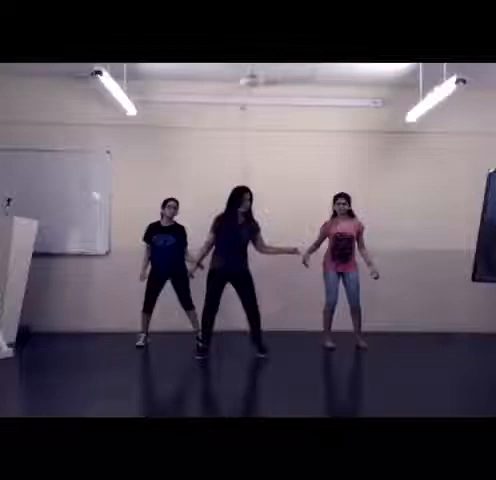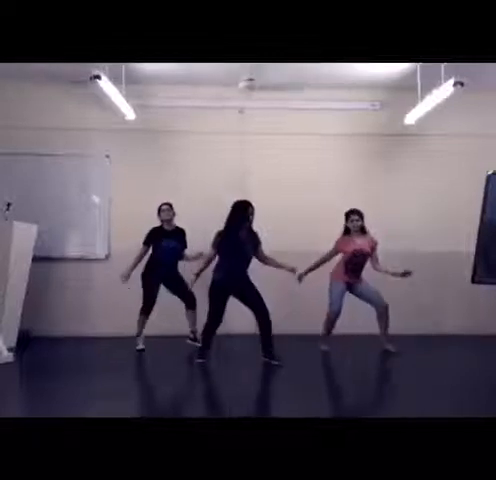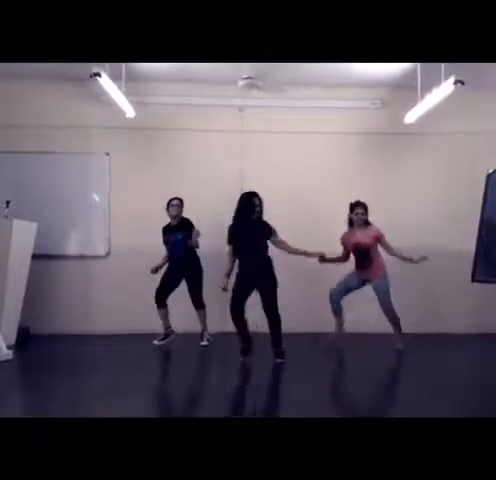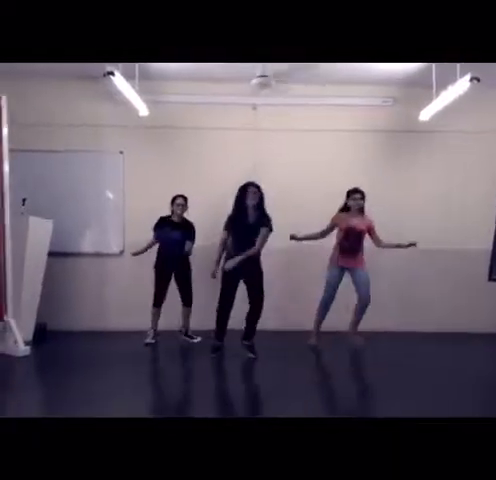
dt=0.5s
person 1, frame 1
left shoulder: (251, 224)
right shoulder: (221, 220)
left elbow: (262, 248)
right elbow: (209, 244)
left wrist: (288, 250)
right wrist: (196, 263)
left hip: (240, 270)
right hip: (218, 269)
left knee: (251, 307)
right knee: (210, 306)
left ankle: (258, 342)
right ankle: (204, 345)
person 1, frame 2
left shoulder: (252, 236)
right shoulder: (223, 236)
left elbow: (263, 258)
right elbow: (210, 257)
left wrist: (285, 266)
right wrist: (196, 275)
left hip: (242, 281)
right hip: (220, 283)
left knee: (263, 313)
right knee: (215, 318)
left ankle: (268, 352)
right ankle: (203, 349)
person 1, frame 3
left shoulder: (263, 227)
right shoulder: (234, 229)
left elbow: (283, 246)
right elbow: (232, 254)
left wrist: (310, 254)
right wrist: (226, 276)
left hip: (265, 273)
right hip: (245, 274)
left knee: (271, 312)
right knee: (236, 309)
left ankle: (278, 349)
right ankle: (246, 345)
person 1, frame 4
left shoulder: (264, 220)
right shoulder: (233, 218)
left elbow: (258, 247)
right elbow: (223, 242)
left wrist: (237, 259)
right wrist: (216, 264)
left hip: (252, 266)
right hip: (230, 265)
left knee: (256, 303)
right knee: (225, 304)
left ankle: (248, 340)
right ankle: (218, 342)
person 2, frame 1
left shoulder: (357, 225)
right shoulder: (328, 225)
left elbow: (362, 248)
right elbow: (317, 244)
left wrist: (371, 265)
right wrist: (307, 254)
left hip: (350, 267)
right hip: (331, 267)
left knee: (355, 303)
right knee: (331, 301)
left ankle: (358, 337)
right ankle: (327, 337)
person 2, frame 2
left shoulder: (371, 241)
right shoulder: (343, 241)
left elbow: (376, 265)
right elbow: (326, 258)
left wrist: (395, 273)
right wrist: (306, 272)
left hip: (356, 281)
right hip: (339, 278)
left knee: (382, 305)
right knee: (334, 310)
left ankle: (385, 341)
right ankle: (324, 340)
person 2, frame 3
left shoulder: (374, 232)
right shoulder: (346, 237)
left elbow: (391, 251)
right elbow: (345, 257)
left wrist: (411, 259)
right wrist: (328, 259)
left hip: (377, 274)
right hip: (359, 273)
left knee: (387, 308)
right knee: (335, 294)
left ankle: (399, 338)
right ankle: (339, 329)
person 2, frame 4
left shoulder: (367, 222)
right shoulder: (339, 217)
left elbow: (379, 243)
right elbow: (323, 233)
left wrist: (401, 245)
right wrist: (300, 238)
left hip: (357, 264)
right hip: (337, 262)
left knee: (365, 298)
right knee: (327, 297)
left ankle: (353, 330)
right ankle: (315, 332)
person 3, frame 1
left shoulder: (180, 230)
right shoulder: (152, 228)
left elbow: (184, 253)
right elbow: (148, 250)
left wrist: (195, 261)
right wrist: (144, 269)
left hip: (178, 271)
right hip: (157, 271)
left knee: (187, 302)
right knee: (148, 302)
left ankle: (200, 334)
right ankle: (143, 334)
person 3, frame 2
left shoulder: (180, 233)
right shoulder: (155, 232)
left elbow: (181, 255)
right elbow: (143, 252)
left wrist: (195, 257)
right wrist: (129, 270)
left hip: (171, 274)
right hip: (152, 274)
left knee: (190, 299)
right knee: (148, 305)
left ankle: (193, 335)
right ankle: (139, 337)
person 3, frame 3
left shoulder: (187, 224)
right shoulder: (166, 229)
left elbow: (195, 246)
left wrist: (195, 239)
right wrist: (159, 266)
left hip: (192, 267)
right hip: (175, 267)
left knee: (197, 300)
right knee: (159, 296)
left ankle: (205, 332)
right ankle: (168, 331)
person 3, frame 4
left shoulder: (188, 226)
right shoulder: (162, 221)
left elbow: (188, 250)
right elbow: (155, 240)
left wrist: (188, 249)
right wrist: (140, 251)
left hip: (181, 265)
right hip: (163, 264)
left knee: (187, 297)
right knee: (159, 297)
left ankle: (185, 330)
right ankle: (153, 331)
